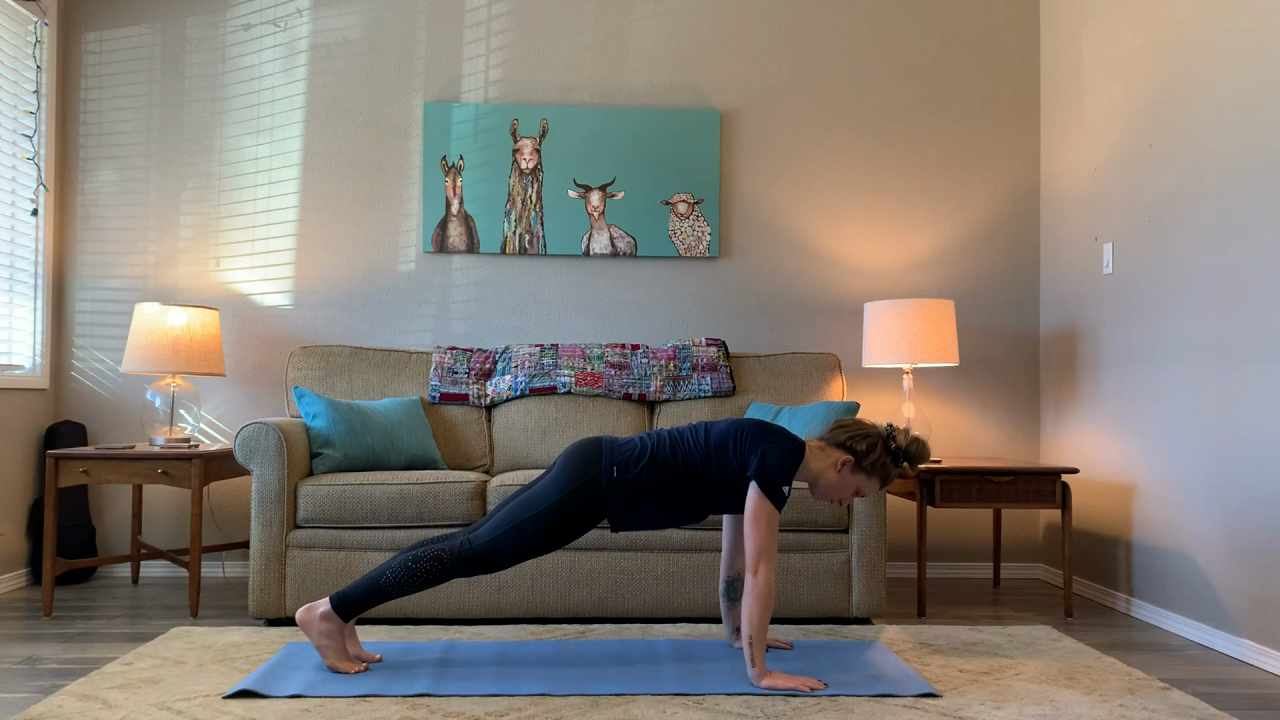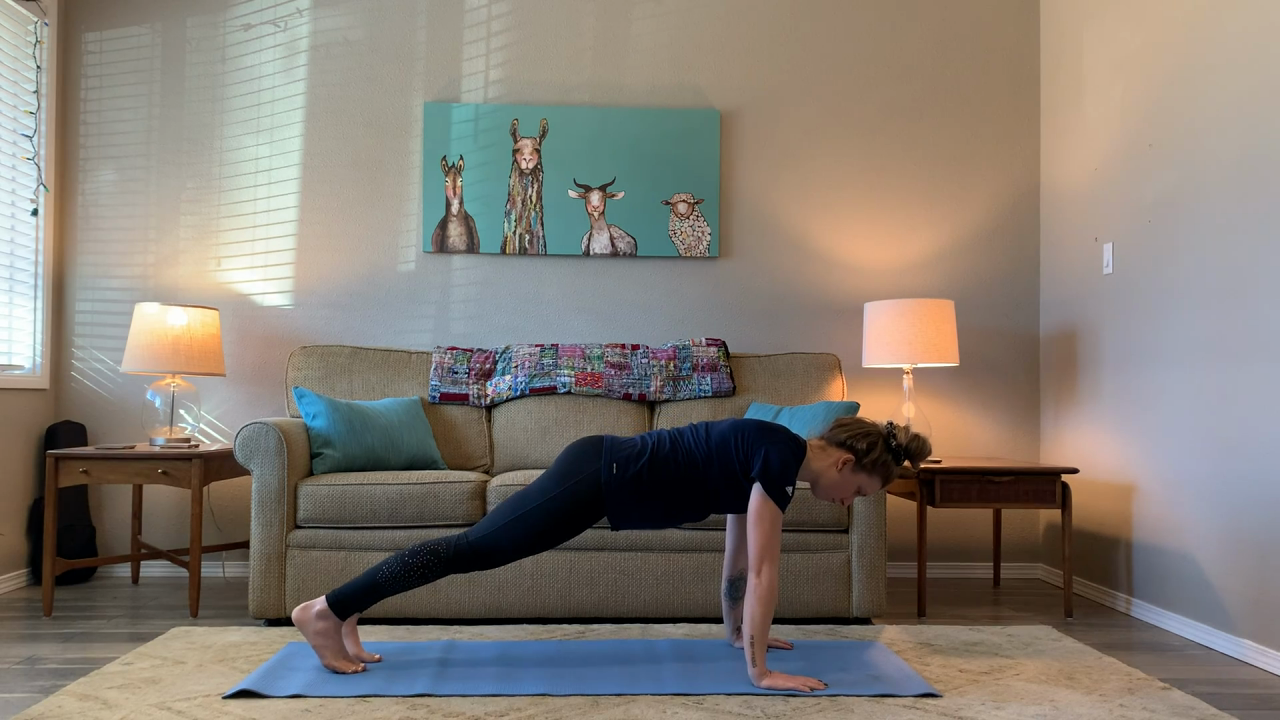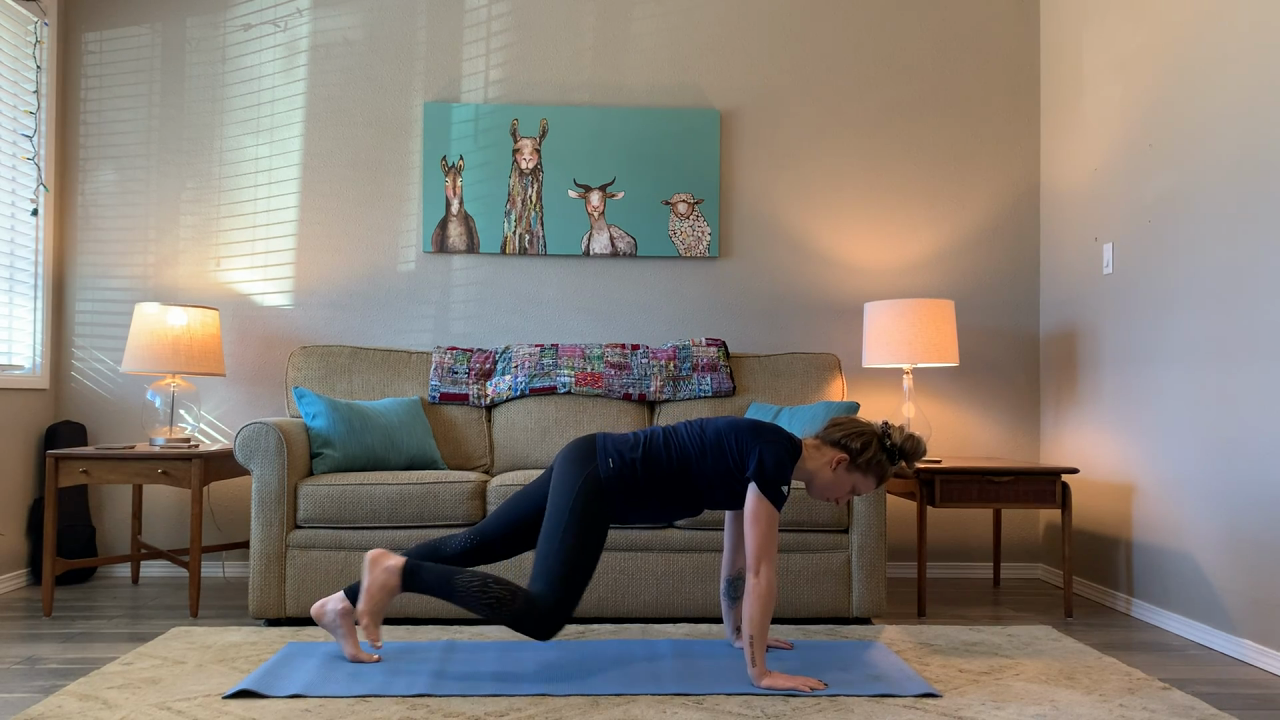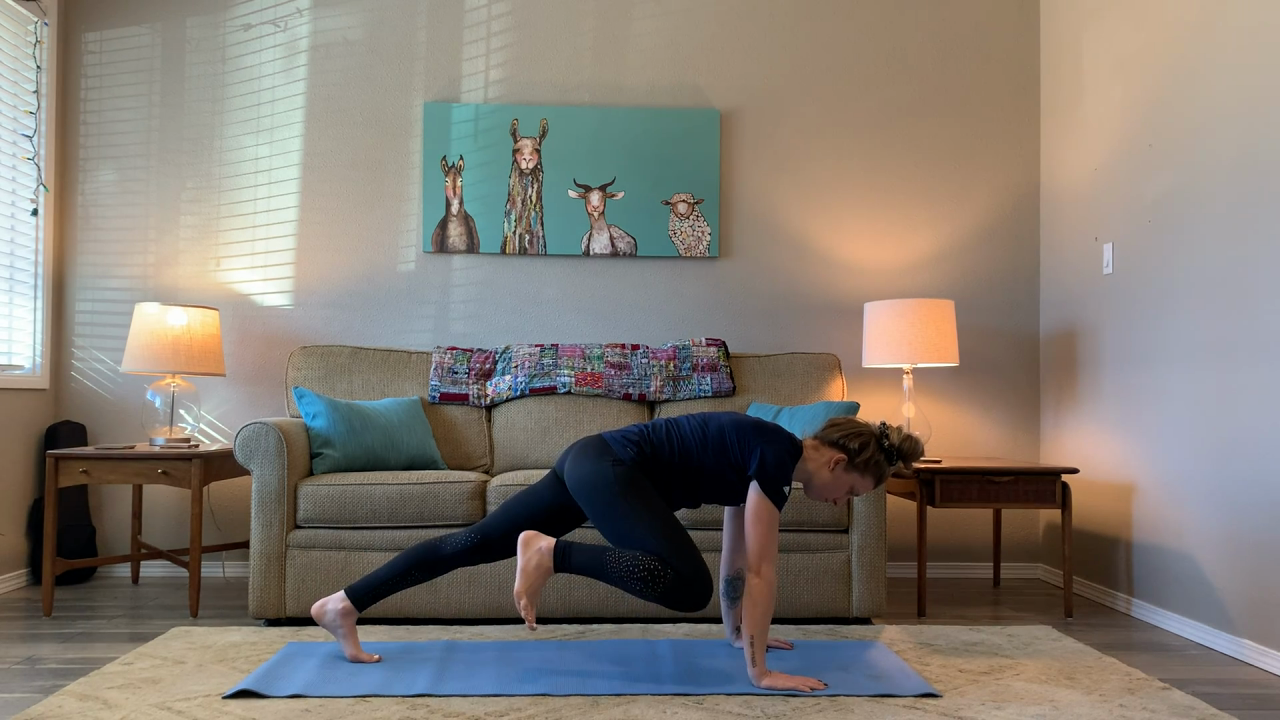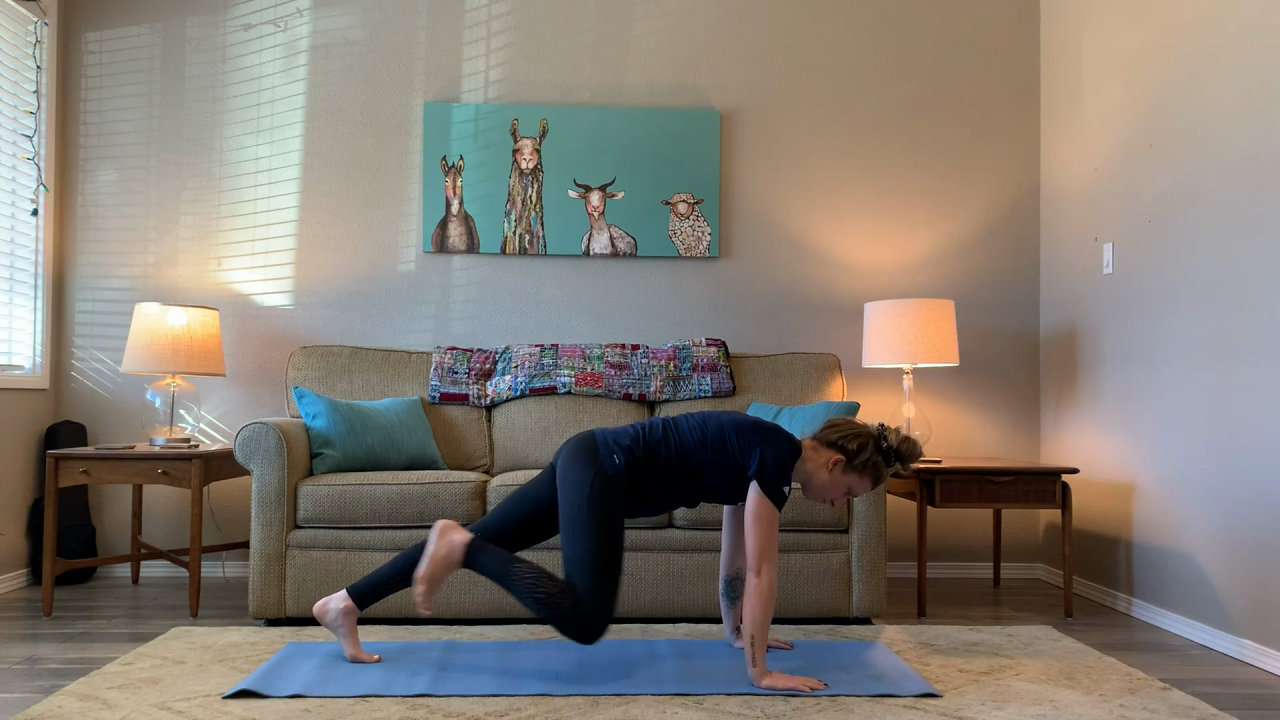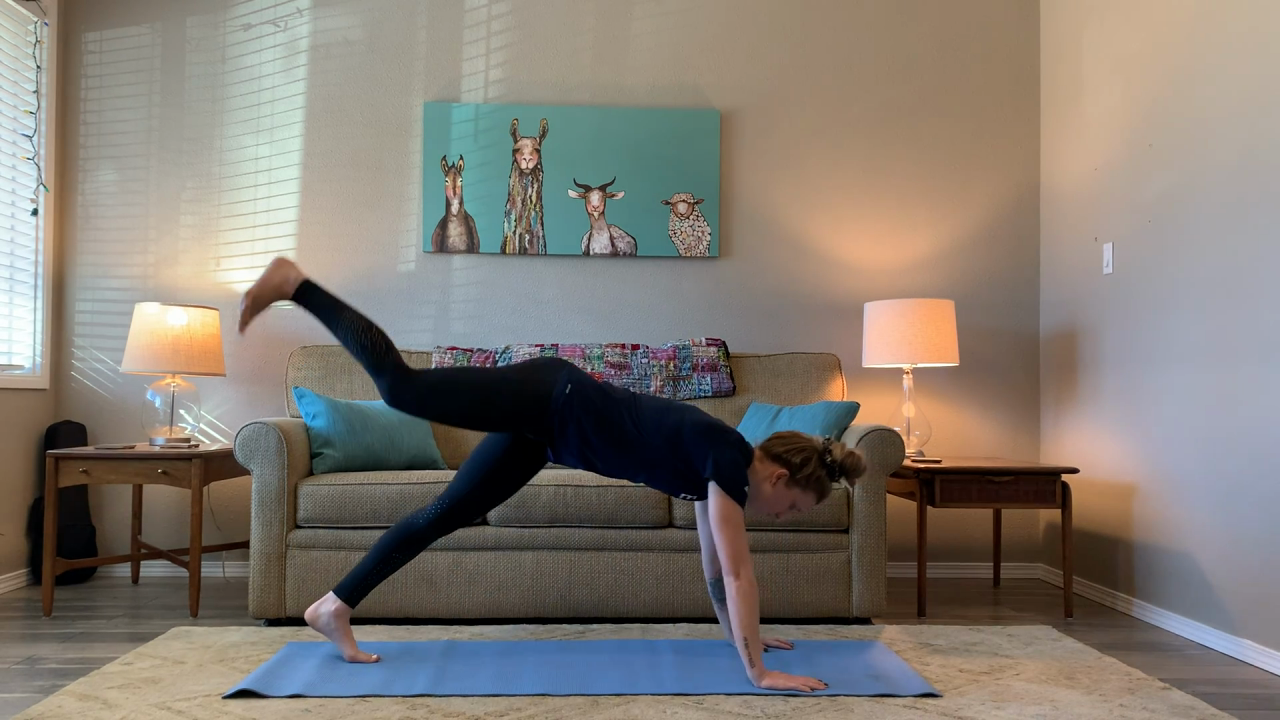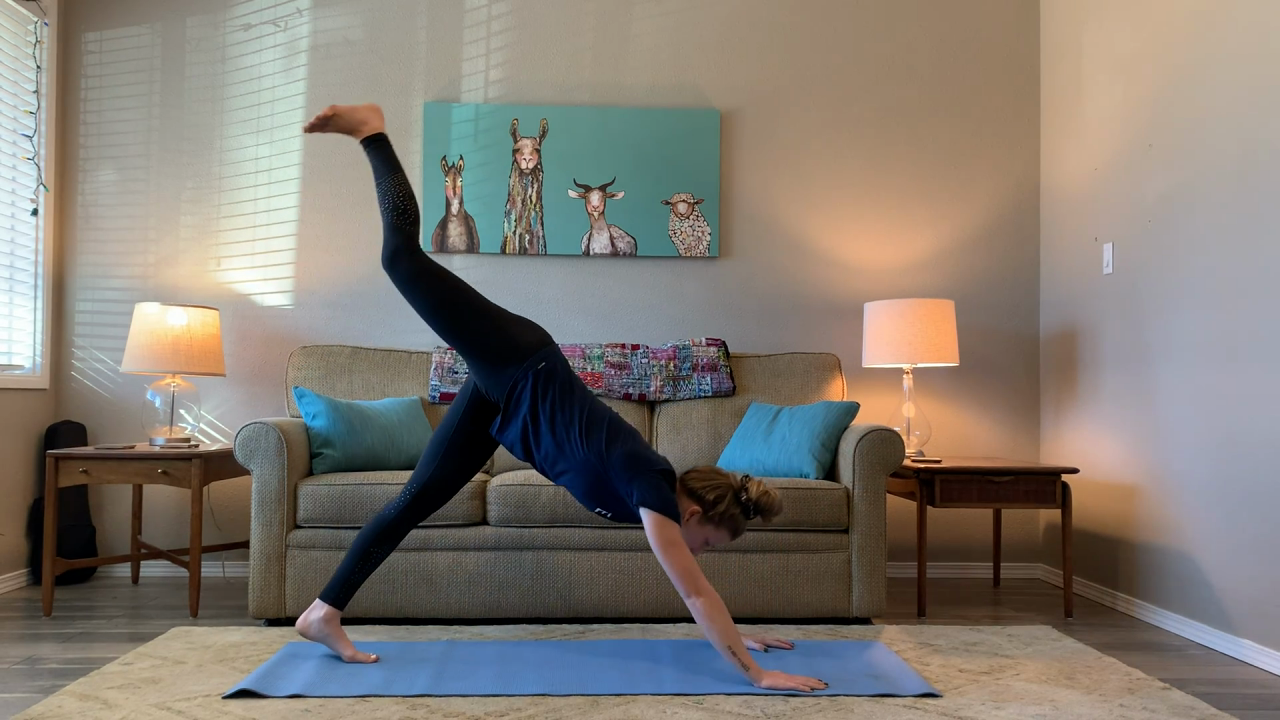
dt=0.7s
person 1, frame 1
left shoulder: (763, 458)
right shoulder: (778, 454)
left elbow: (734, 557)
right elbow: (758, 569)
left wrist: (736, 630)
right wrist: (759, 669)
left hip: (595, 472)
right hip: (594, 480)
left knee: (470, 542)
right knee: (469, 553)
left ankle: (344, 610)
right ankle: (328, 613)
person 1, frame 2
left shoulder: (767, 457)
right shoulder: (781, 455)
left elbow: (738, 556)
right elbow: (762, 569)
left wrist: (737, 631)
right wrist: (760, 669)
left hip: (598, 471)
right hip: (596, 479)
left knee: (474, 541)
right knee: (472, 548)
left ankle: (345, 609)
right ankle: (325, 612)
person 1, frame 3
left shoulder: (761, 458)
right shoulder: (776, 455)
left elbow: (735, 557)
right elbow: (759, 570)
left wrist: (737, 631)
right wrist: (759, 669)
left hip: (589, 468)
right hip: (597, 472)
left knee: (471, 545)
right knee: (540, 616)
left ankle: (341, 605)
right ankle: (394, 571)
person 1, frame 4
left shoulder: (761, 457)
right shoulder: (779, 455)
left elbow: (736, 556)
right elbow: (759, 569)
left wrist: (738, 631)
right wrist: (760, 669)
left hip: (591, 464)
right hip: (606, 465)
left knee: (472, 542)
right knee: (687, 586)
left ankle: (341, 604)
right ankle: (549, 551)
person 1, frame 5
left shoulder: (759, 458)
right shoulder: (777, 456)
left elbow: (735, 558)
right elbow: (760, 570)
left wrist: (737, 631)
right wrist: (760, 669)
left hip: (587, 463)
right hip: (601, 468)
left knee: (479, 536)
right knee: (583, 620)
left ankle: (344, 603)
right ankle: (462, 548)
person 1, frame 6
left shoulder: (720, 464)
right shoulder: (728, 460)
left elbow: (717, 564)
right elbow: (738, 571)
left wrist: (739, 633)
right wrist: (758, 671)
left hip: (548, 415)
right hip: (548, 402)
left knee: (444, 514)
right knee: (403, 388)
left ankle: (336, 607)
right ankle: (295, 283)
person 1, frame 7
left shoulder: (657, 493)
right shoulder: (649, 489)
left elbow: (694, 591)
right elbow: (696, 593)
left wrist: (738, 638)
right wrist: (756, 674)
left hip: (506, 390)
right hip: (513, 369)
left knee: (416, 501)
right knee: (401, 255)
left ankle: (322, 614)
right ankle: (371, 132)
